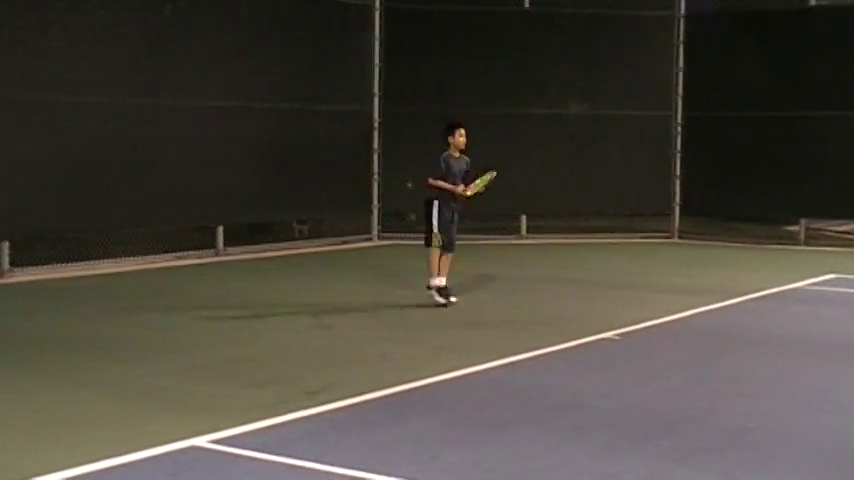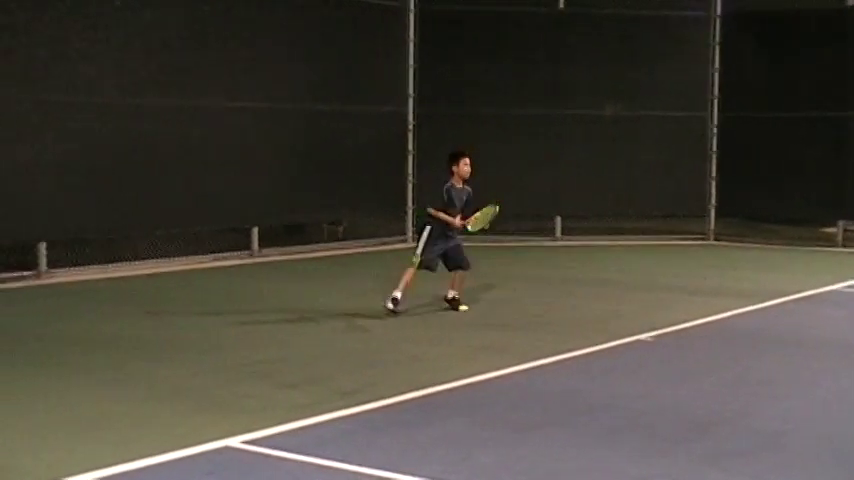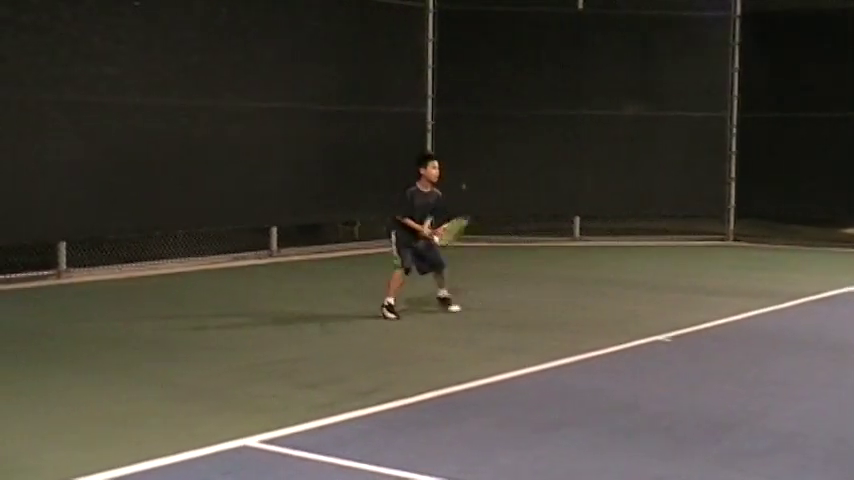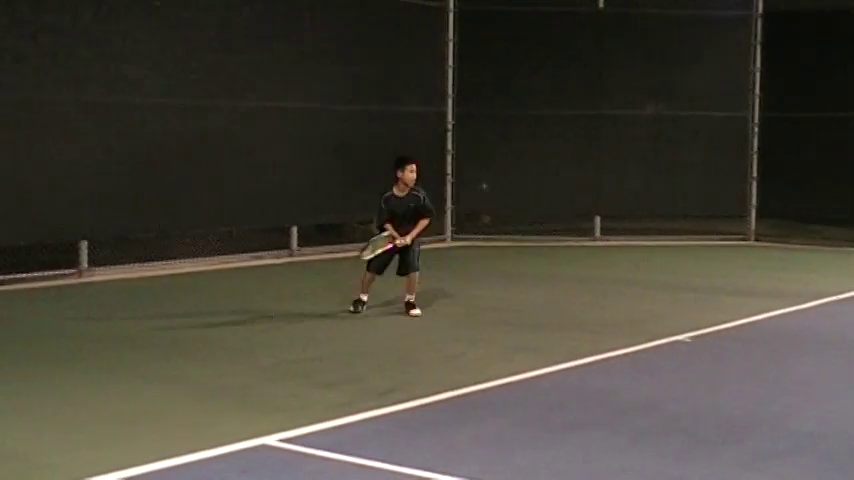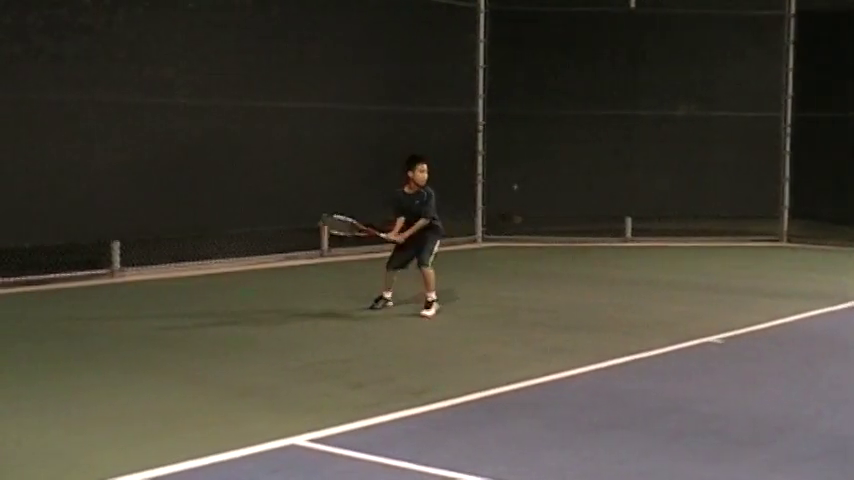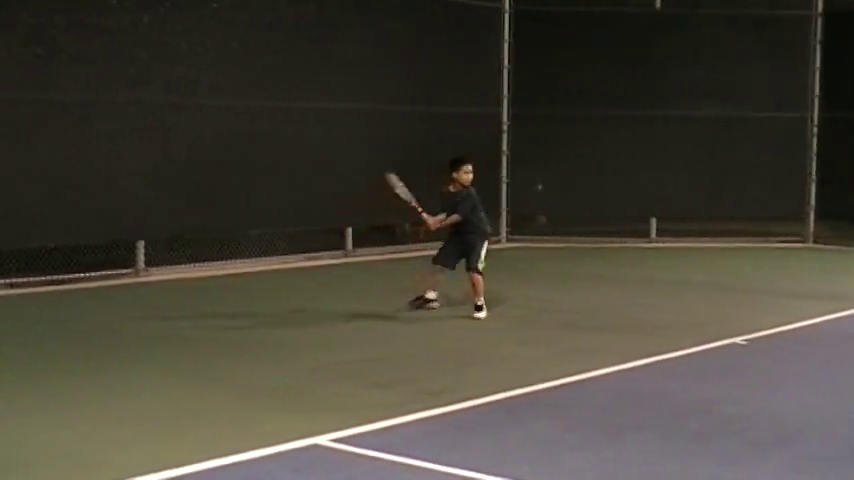
dt=0.3s
person 1, frame 1
left shoulder: (465, 161)
right shoulder: (444, 159)
right elbow: (432, 180)
left wrist: (464, 190)
right wrist: (453, 188)
left hip: (453, 206)
right hip: (438, 204)
left knee: (449, 248)
right knee: (437, 244)
left ankle: (442, 284)
right ankle: (434, 285)
person 1, frame 2
left shoulder: (467, 192)
right shoulder: (447, 189)
left elbow: (464, 214)
right elbow: (432, 210)
left wrist: (463, 221)
right wrist: (452, 220)
left hip: (451, 234)
right hip: (433, 231)
left knee: (463, 265)
right knee: (417, 264)
left ankle: (451, 296)
right ankle: (395, 297)
person 1, frame 3
left shoulder: (436, 195)
right shoulder: (411, 193)
right elbow: (400, 216)
left wrist: (432, 229)
right wrist: (419, 228)
left hip: (421, 236)
right hip: (402, 233)
left knee: (438, 265)
right knee: (402, 267)
left ankle: (443, 295)
right ankle: (389, 303)
person 1, frame 4
left shoulder: (419, 195)
right shoulder: (387, 198)
left elbow: (427, 217)
right elbow: (385, 223)
left wrist: (411, 236)
right wrist: (396, 237)
left hip: (411, 236)
right hip: (391, 236)
left knee: (413, 268)
right knee: (372, 269)
left ankle: (410, 301)
right ankle: (362, 299)
person 1, frame 5
left shoulder: (427, 194)
right shoulder: (399, 195)
left elbow: (426, 219)
right elbow: (400, 217)
left wrist: (405, 235)
right wrist: (395, 232)
left hip: (431, 233)
right hip: (408, 233)
left knee: (424, 263)
right knee: (392, 264)
left ankle: (431, 300)
right ankle: (387, 297)
person 1, frame 6
left shoulder: (469, 194)
right shoulder: (446, 193)
left elbow: (458, 216)
right elbow: (447, 213)
left wrist: (438, 225)
right wrist: (433, 219)
left hip: (478, 234)
right hip: (457, 234)
left knee: (473, 270)
right knee: (438, 263)
left ankle: (480, 304)
right ankle: (429, 297)
